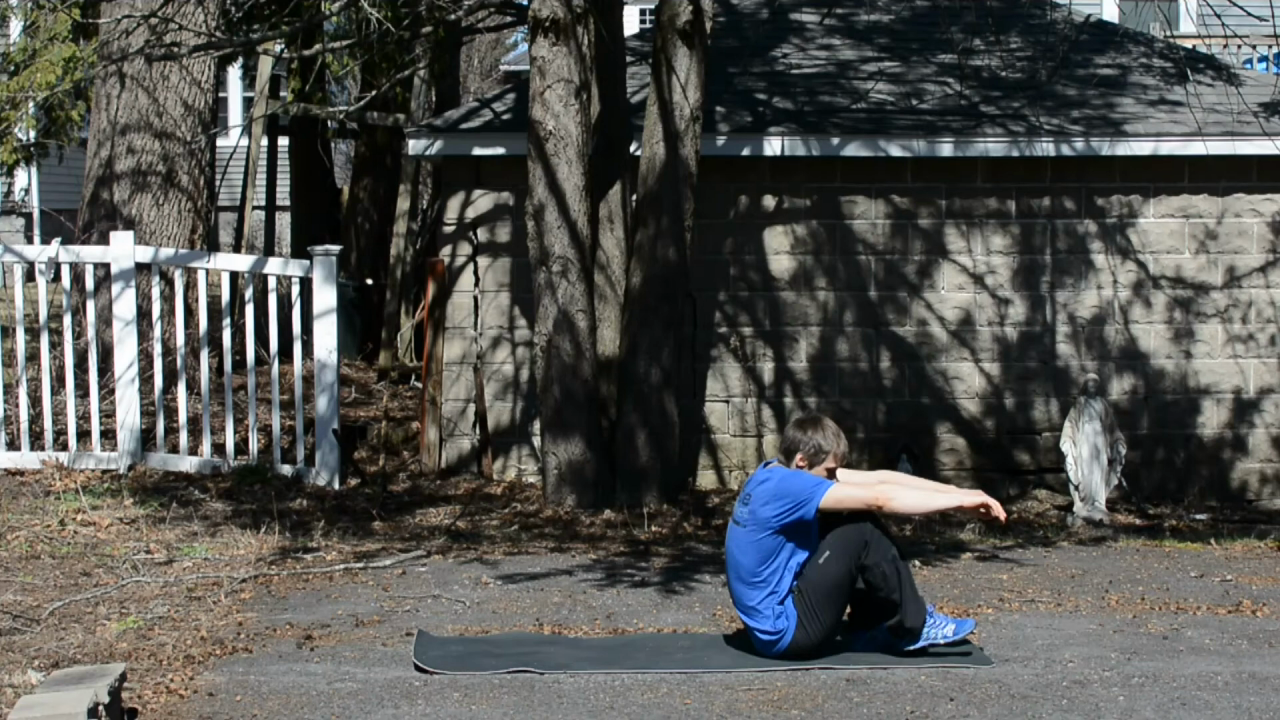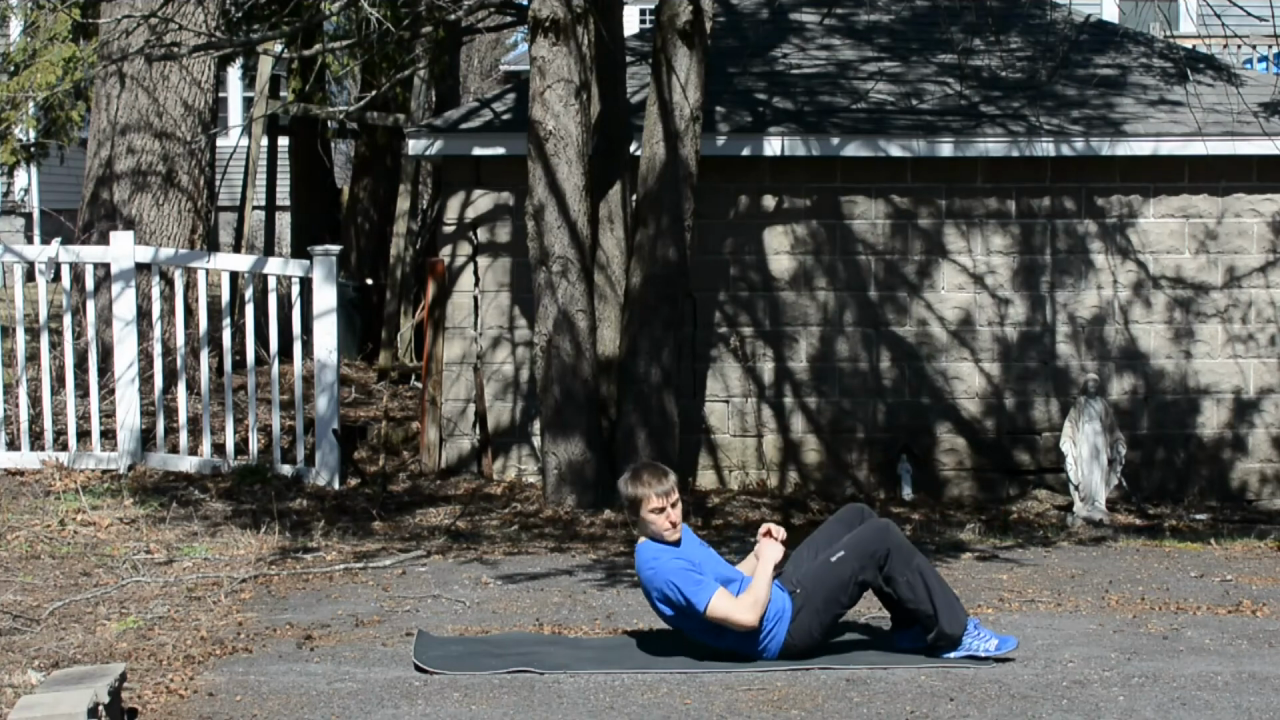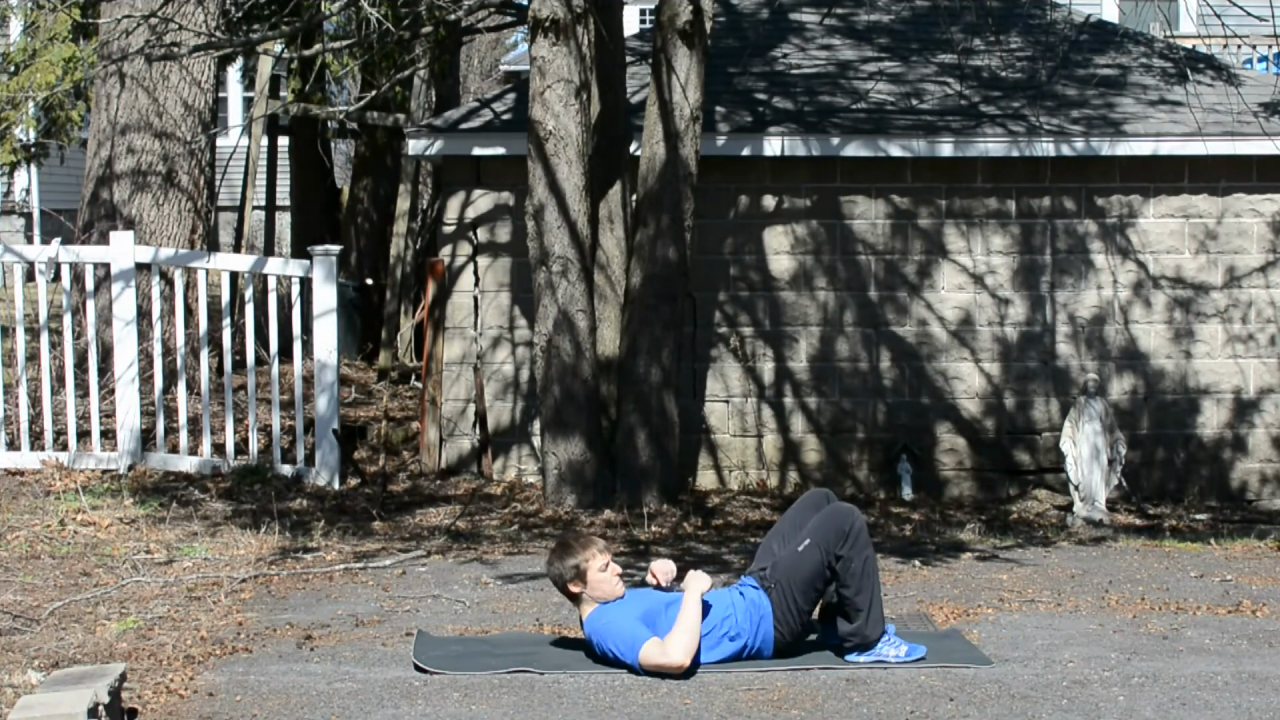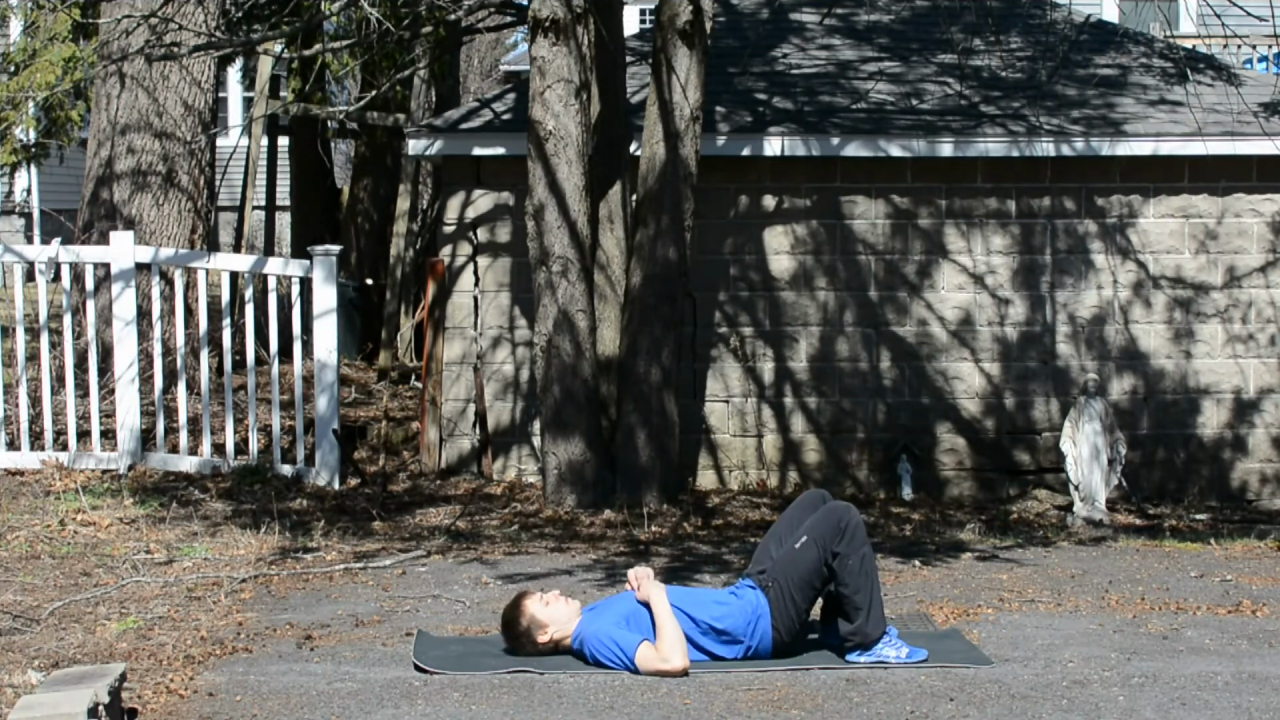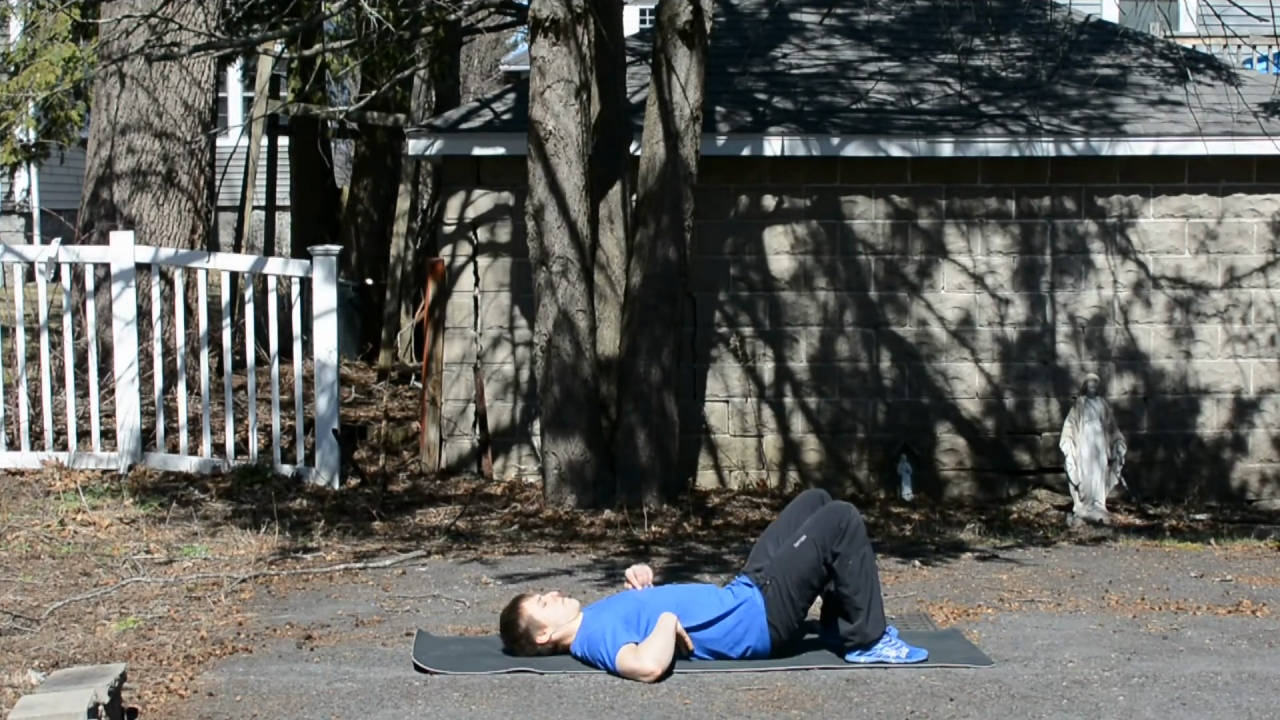
dt=1s
person 1, frame 1
left shoulder: (779, 472)
right shoulder: (785, 486)
left elbow: (878, 479)
right elbow: (879, 499)
right wrist: (960, 500)
left hip: (784, 613)
right hip: (787, 631)
left knee: (857, 516)
right knee: (862, 531)
left ankle: (873, 625)
right ankle: (910, 628)
person 1, frame 2
left shoulder: (674, 537)
right shoulder: (659, 567)
right elbow: (746, 615)
left wrist: (761, 553)
right wrist: (768, 560)
left hip: (782, 597)
right hip: (785, 625)
left knee: (859, 515)
right knee: (882, 538)
left ankle: (912, 627)
right ankle: (952, 636)
person 1, frame 3
left shoulder: (611, 605)
right shoulder: (607, 627)
right elbow: (676, 658)
left wrist: (661, 583)
right wrist: (692, 591)
left hip: (753, 594)
right hip: (767, 620)
left knee: (822, 501)
right knee: (845, 521)
left ankle: (838, 627)
right ankle: (866, 641)
person 1, frame 4
left shoulder: (594, 616)
right shoulder: (597, 637)
right elbow: (674, 662)
left wrist: (642, 584)
right wrist: (655, 596)
left hip: (748, 596)
right hip: (764, 621)
left knee: (818, 501)
right knee: (841, 520)
left ankle: (839, 627)
right ankle: (867, 641)
person 1, frame 5
left shoulder: (594, 617)
right shoulder: (594, 638)
right elbow: (648, 666)
left wrist: (640, 584)
right wrist: (667, 620)
left hip: (746, 594)
right hip: (761, 618)
left knee: (817, 501)
right knee: (841, 519)
left ankle: (839, 625)
right ankle: (868, 641)
